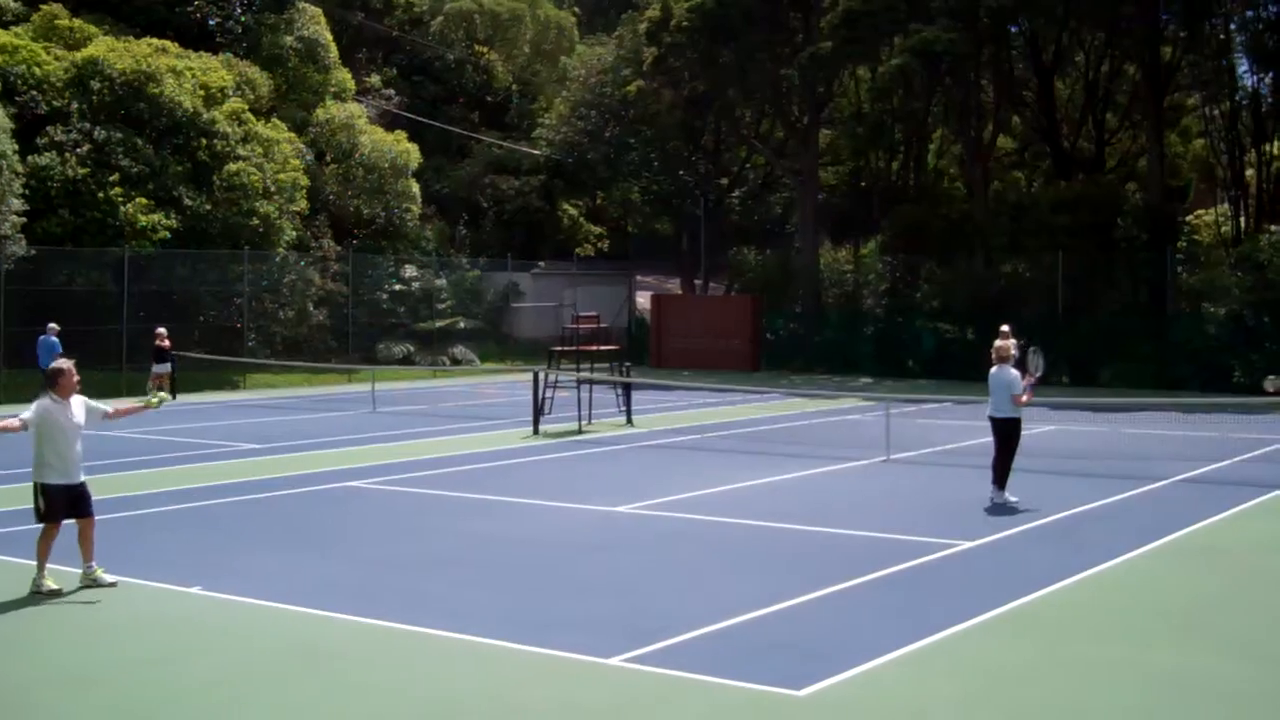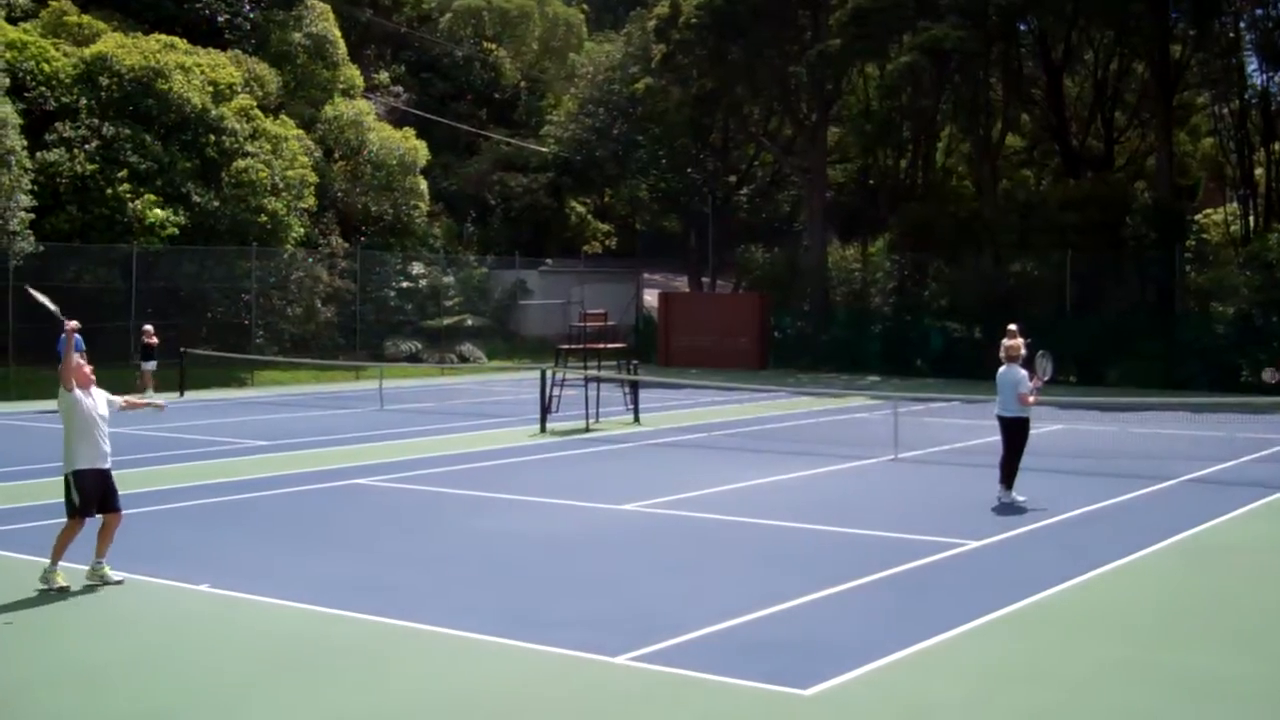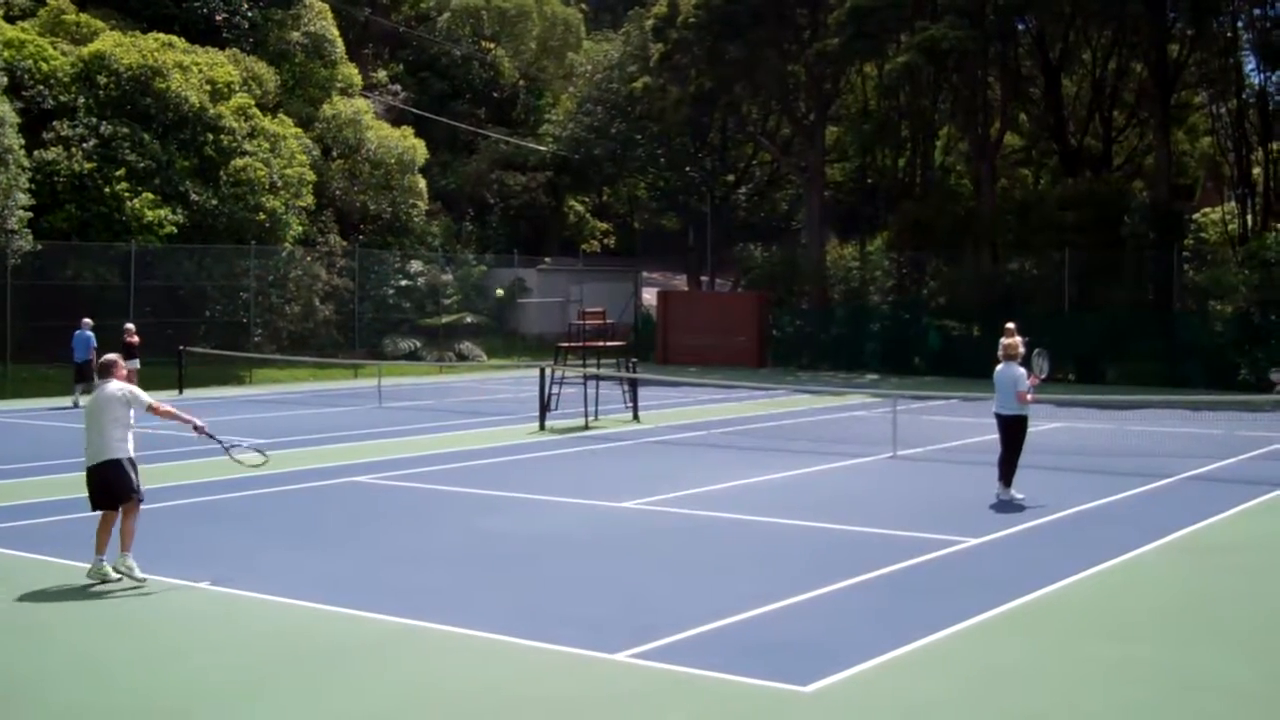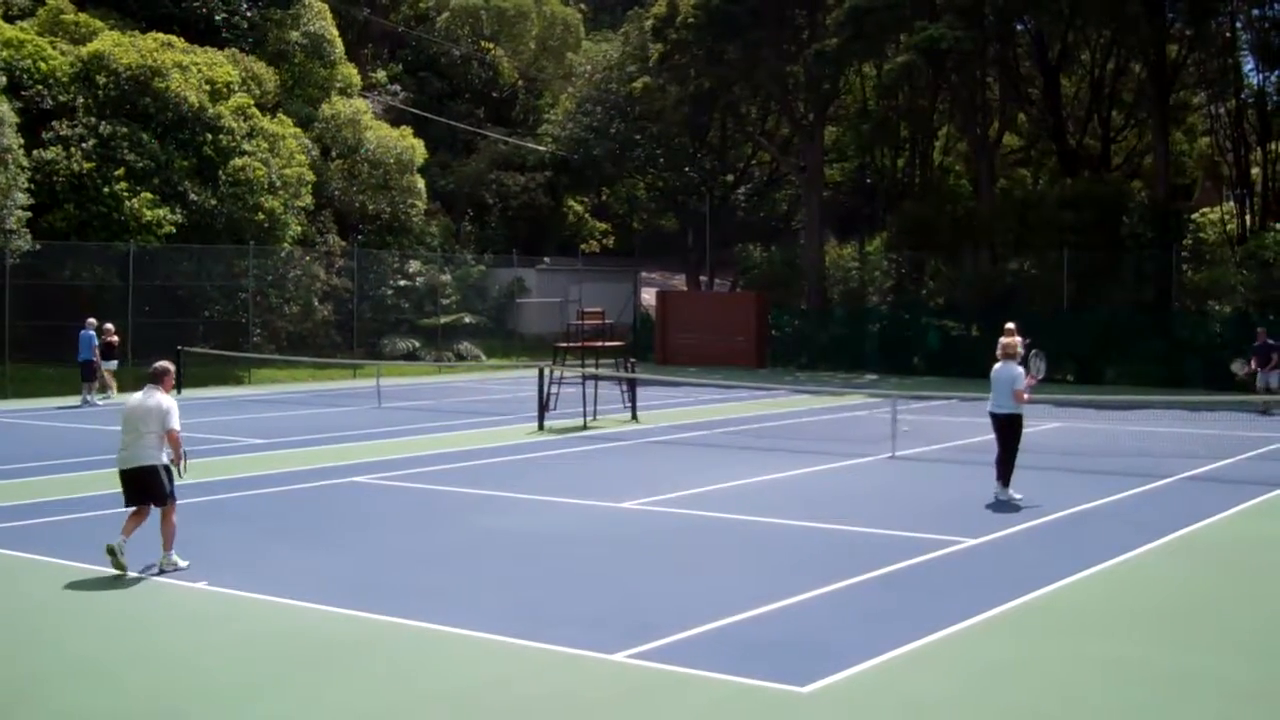
dt=0.5s
person 1, frame 1
left shoulder: (80, 402)
right shoulder: (43, 408)
left elbow: (111, 413)
right elbow: (19, 423)
left wrist: (143, 407)
left hip: (75, 478)
right hip: (49, 480)
left knee: (87, 521)
right knee: (52, 527)
left ankle: (90, 571)
right ankle: (40, 579)
person 1, frame 2
left shoulder: (98, 394)
right shoulder: (70, 397)
left elbow: (123, 403)
right elbow: (66, 376)
left wrist: (149, 402)
right wrist: (69, 339)
left hip: (102, 467)
right hip: (80, 469)
left knee: (113, 516)
right knee: (76, 522)
left ankle: (97, 567)
right ankle: (51, 571)
person 1, frame 3
left shoulder: (94, 399)
right shoulder: (123, 390)
right elbow: (158, 409)
right wrist: (190, 420)
left hip: (95, 461)
right hip: (115, 457)
left knee: (110, 512)
right knee: (130, 506)
left ankle: (99, 564)
right ankle: (125, 560)
person 1, frame 4
left shoulder: (131, 401)
right shoulder: (166, 402)
right elbow: (173, 436)
right wrist: (177, 454)
left hip: (126, 462)
right hip: (152, 462)
left knee: (141, 509)
right knee: (168, 508)
left ankle: (119, 543)
right ankle: (168, 558)
